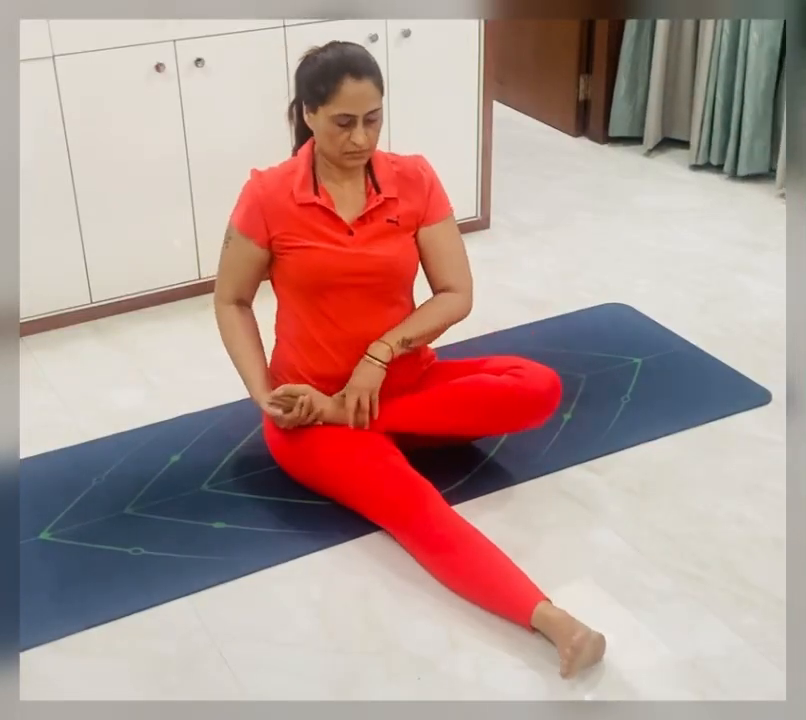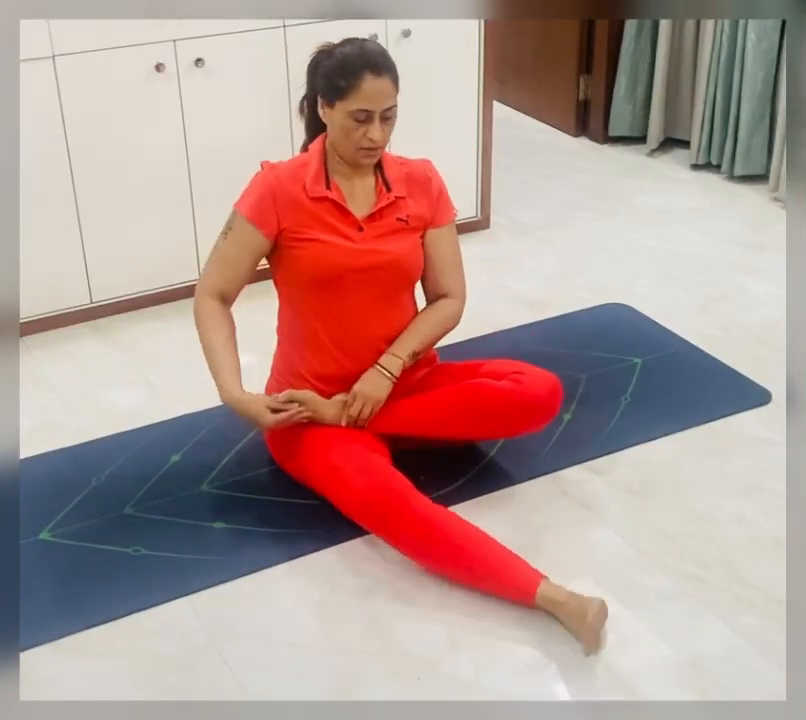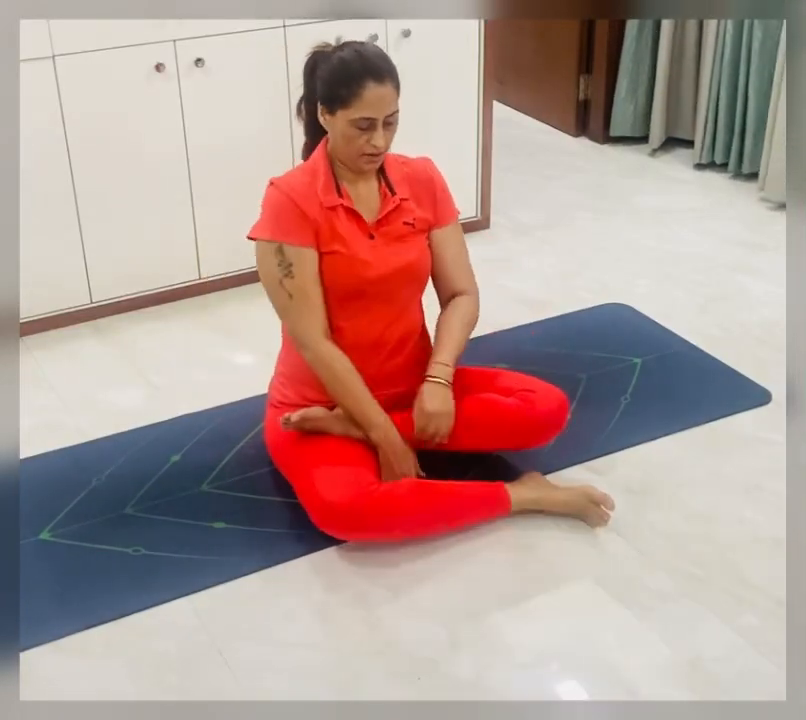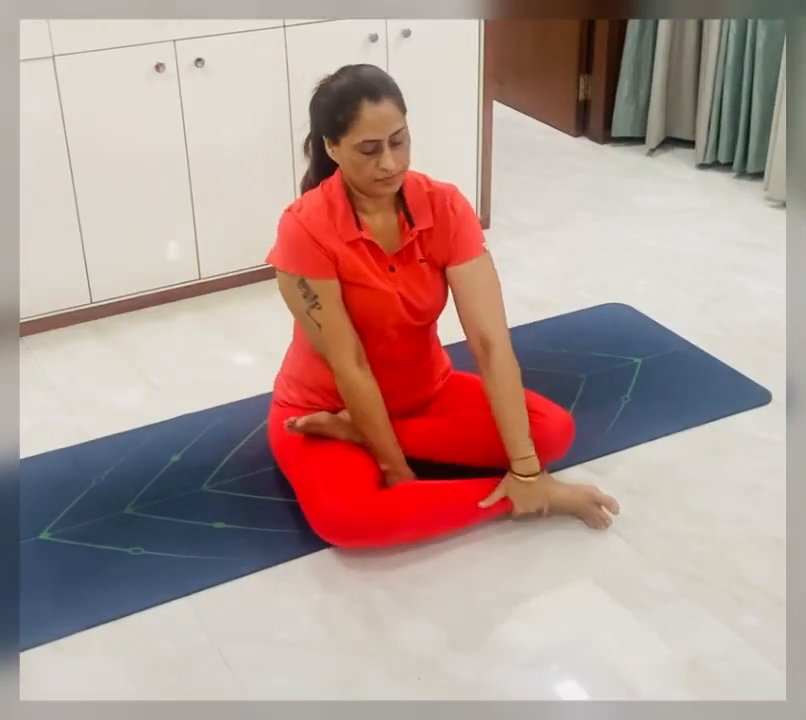
dt=0.5s
person 1, frame 1
left shoulder: (415, 180)
right shoulder: (268, 196)
left elbow: (457, 294)
right elbow: (231, 301)
left wrist: (380, 354)
right wrist: (264, 393)
left hip: (407, 379)
right hip: (312, 402)
left knee: (537, 389)
right knee: (414, 506)
left ankle: (340, 414)
person 1, frame 2
left shoulder: (422, 182)
right shoulder: (277, 189)
left elbow: (449, 298)
right elbow: (211, 297)
left wrist: (385, 370)
right wrist: (234, 393)
left hip: (406, 382)
right hip: (310, 396)
left knee: (539, 393)
right knee: (385, 497)
left ankle: (342, 426)
right ankle: (549, 595)
person 1, frame 3
left shoulder: (423, 181)
right shoulder: (290, 201)
left elbow: (462, 295)
right elbow: (311, 342)
left wrist: (437, 381)
right wrist: (384, 433)
left hip: (414, 384)
right hip: (318, 400)
left knee: (546, 410)
right knee: (341, 506)
left ankle: (354, 428)
right ankle: (526, 495)
person 1, frame 4
left shoulder: (445, 207)
right shoulder: (305, 229)
left elbow: (491, 341)
right elbow: (348, 365)
left wrist: (525, 468)
right wrist: (396, 471)
left hip: (424, 390)
right hip: (322, 403)
left knee: (552, 431)
right knee: (341, 517)
left ankle: (359, 435)
right ankle: (544, 497)
